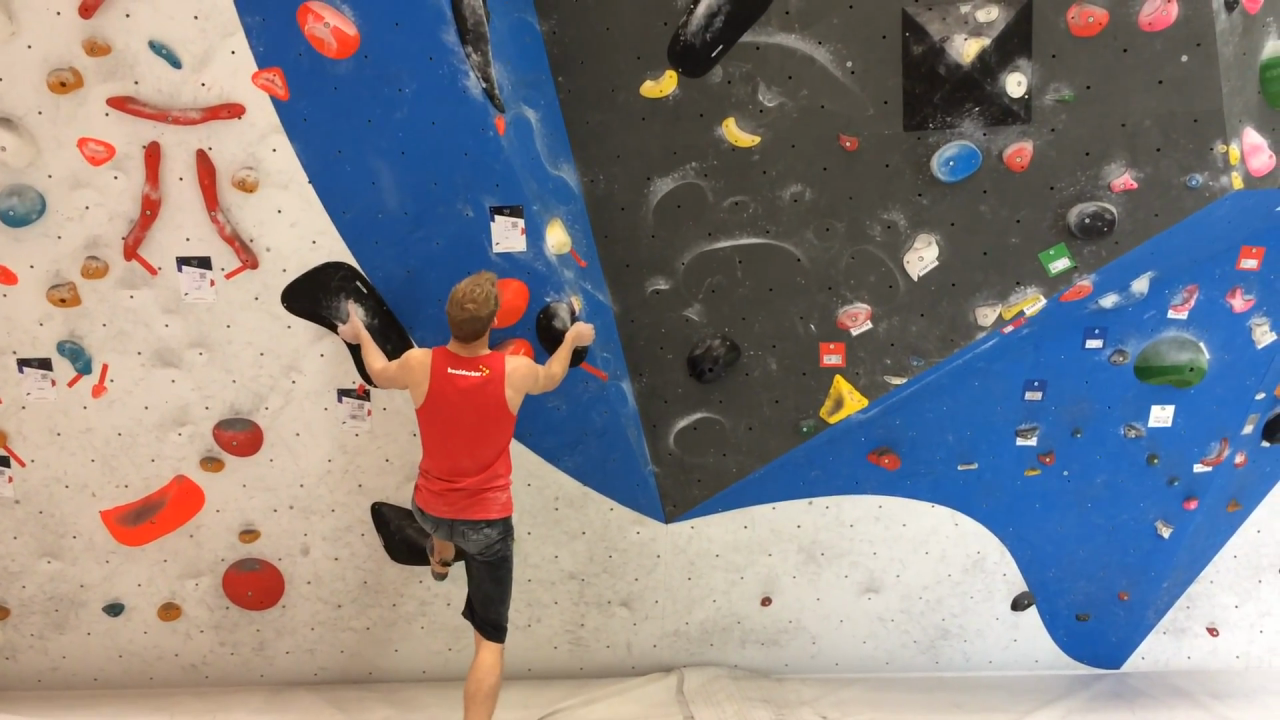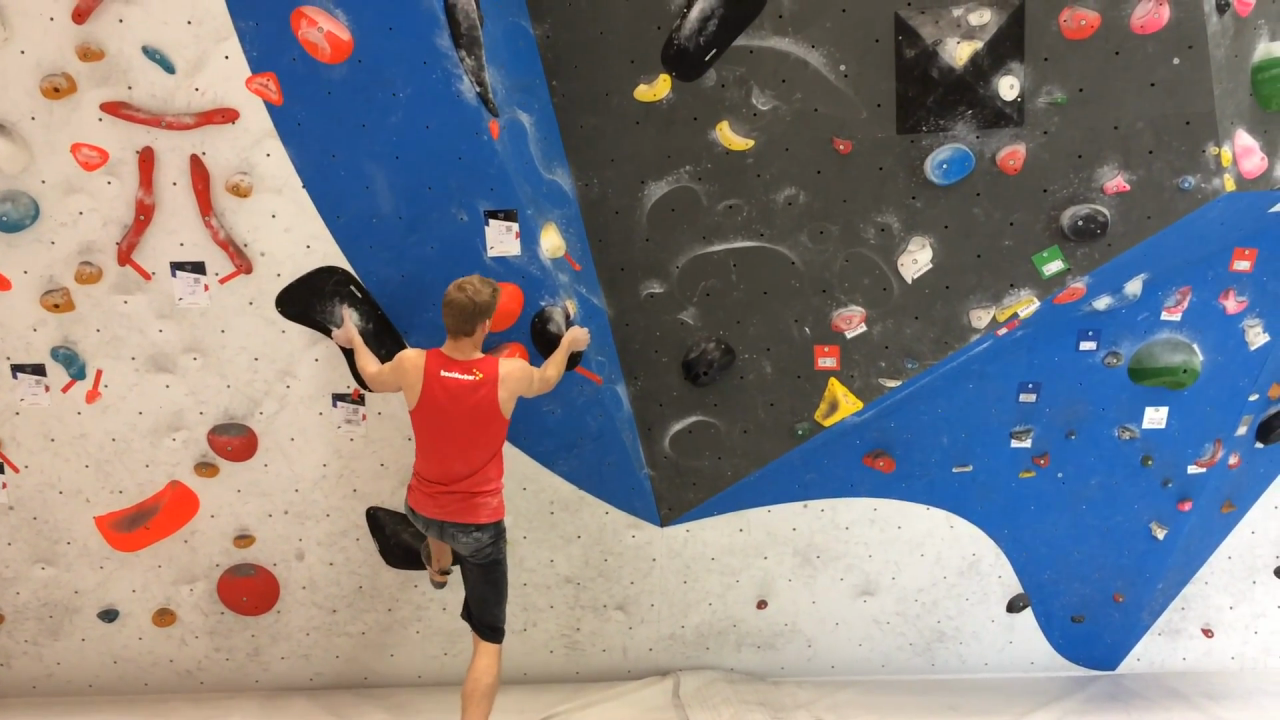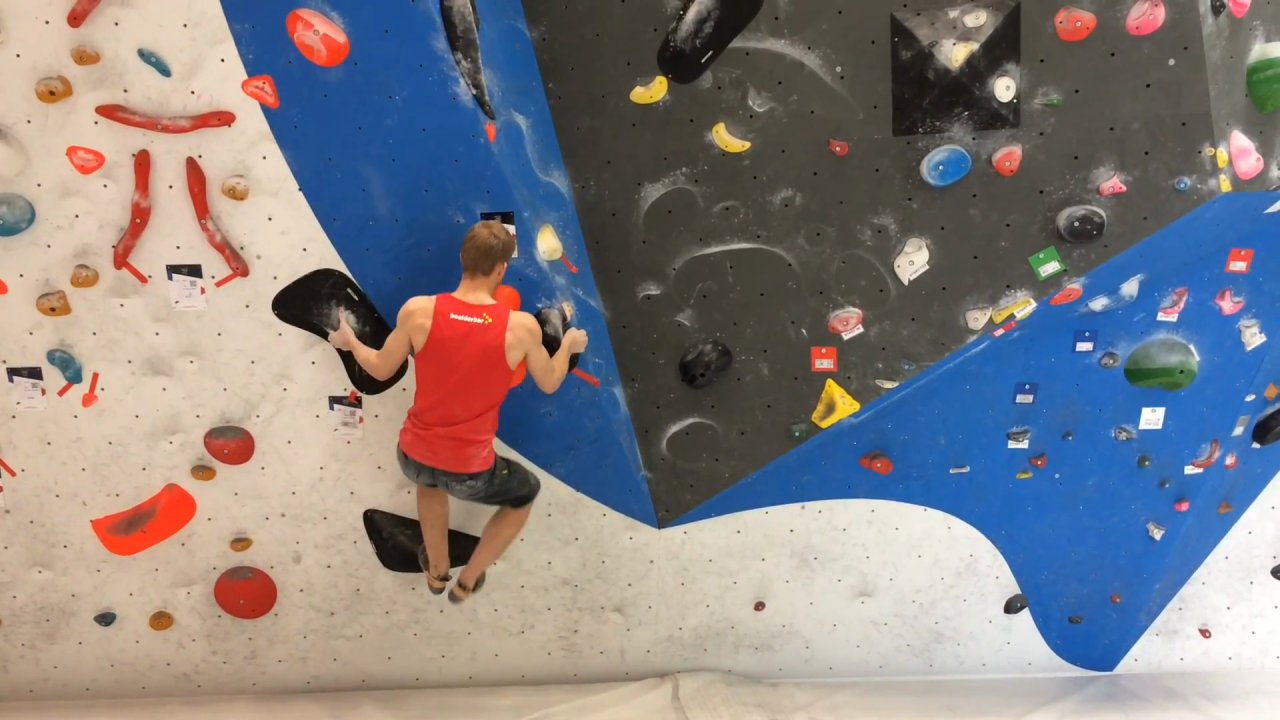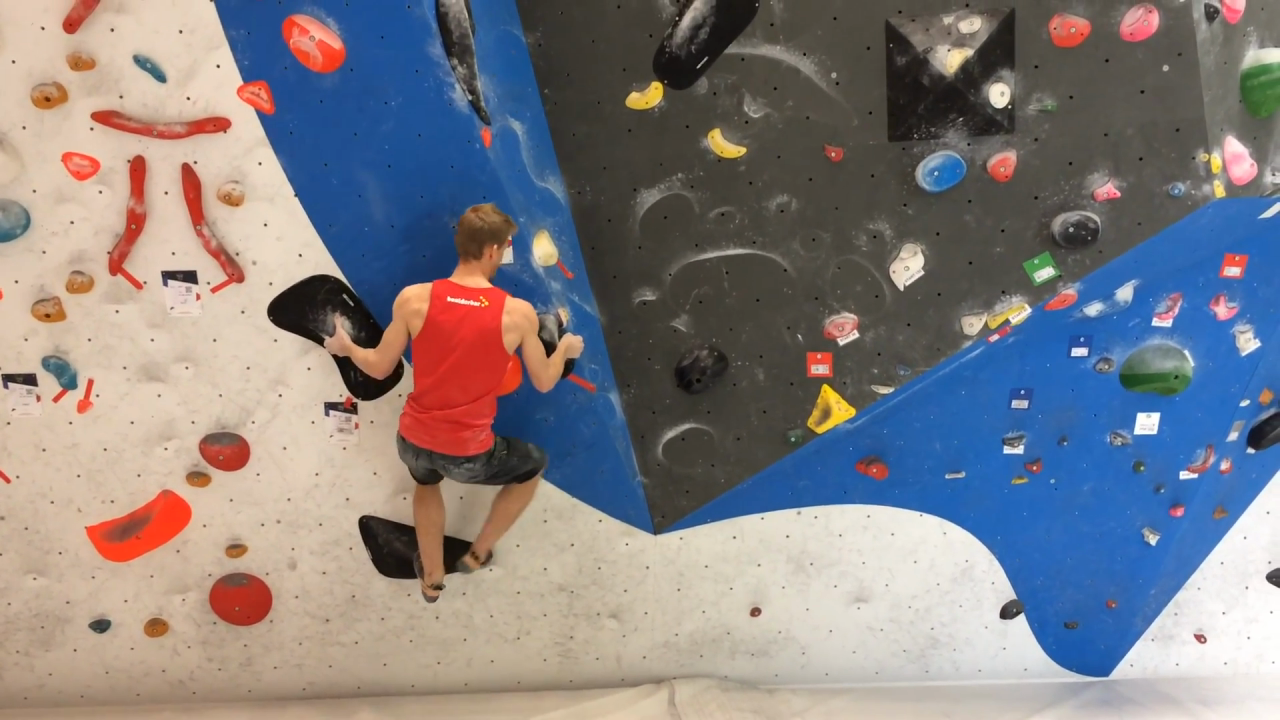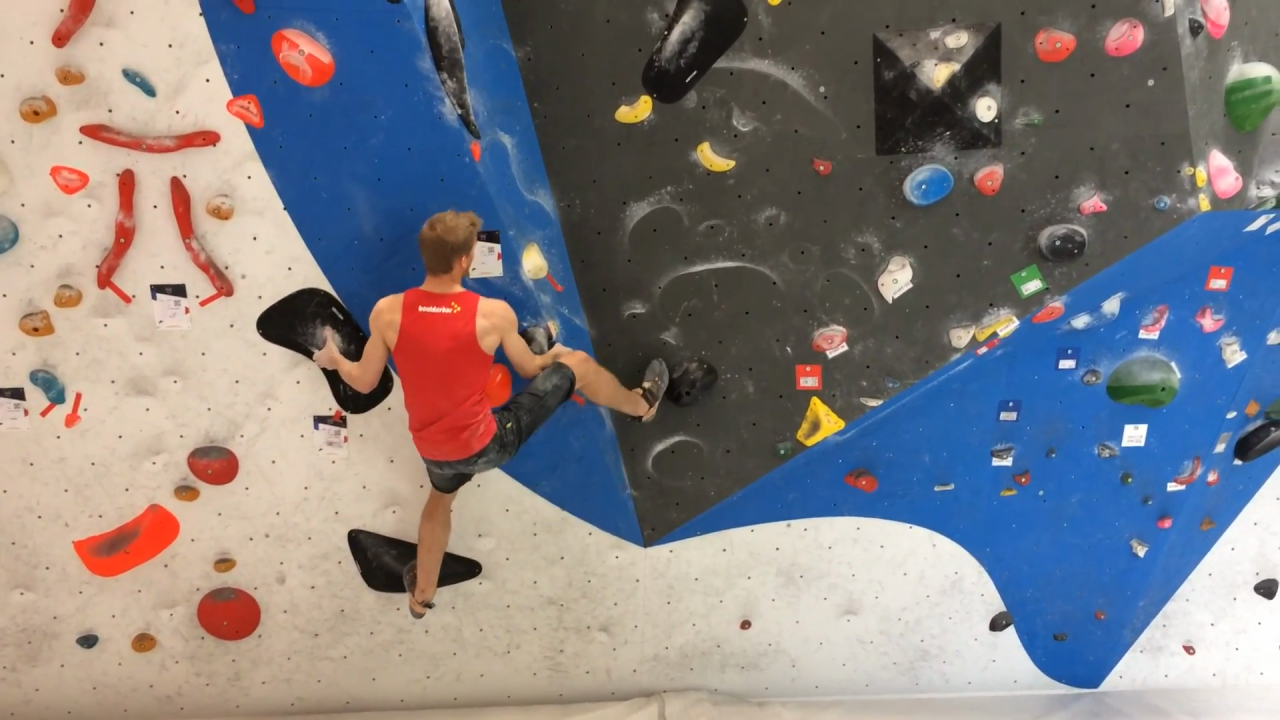
dt=0.5s
person 1, frame 1
left shoulder: (418, 365)
right shoulder: (516, 371)
left elbow: (380, 374)
right elbow: (551, 377)
left wrist: (360, 334)
right wrist: (572, 338)
left hip: (430, 510)
right hip: (488, 520)
right knee: (490, 640)
left ankle: (441, 557)
person 1, frame 2
left shoulder: (411, 365)
right shoulder: (509, 374)
left elbow: (374, 378)
right elbow: (546, 381)
left wrist: (353, 338)
right wrist: (569, 343)
left hip: (421, 509)
right hip: (479, 522)
right knee: (488, 639)
left ankle: (440, 565)
person 1, frame 3
left shoulder: (417, 312)
right shoulder: (521, 327)
left elbow: (381, 368)
right elbow: (549, 383)
left wrist: (349, 341)
right wrist: (570, 344)
left hip: (414, 456)
right hip: (470, 470)
left knee: (431, 479)
right knee: (524, 495)
left ankle: (437, 572)
right ankle: (466, 581)
person 1, frame 4
left shoulder: (413, 299)
right shoulder: (519, 313)
left elbow: (379, 367)
right elbow: (545, 381)
left wrist: (345, 346)
right wrist: (565, 348)
left hip: (414, 441)
right hip: (469, 454)
left knee: (426, 484)
right knee: (532, 467)
left ankle: (431, 578)
right ankle: (478, 553)
person 1, frame 5
left shoulder: (387, 312)
right shoulder: (494, 314)
left elbow: (364, 382)
right elbow: (529, 369)
left wrist: (334, 359)
right wrist: (554, 354)
left hip: (435, 451)
right hip: (486, 445)
left knee: (441, 496)
right knee: (576, 363)
left ankle: (421, 595)
right ankle: (640, 402)
